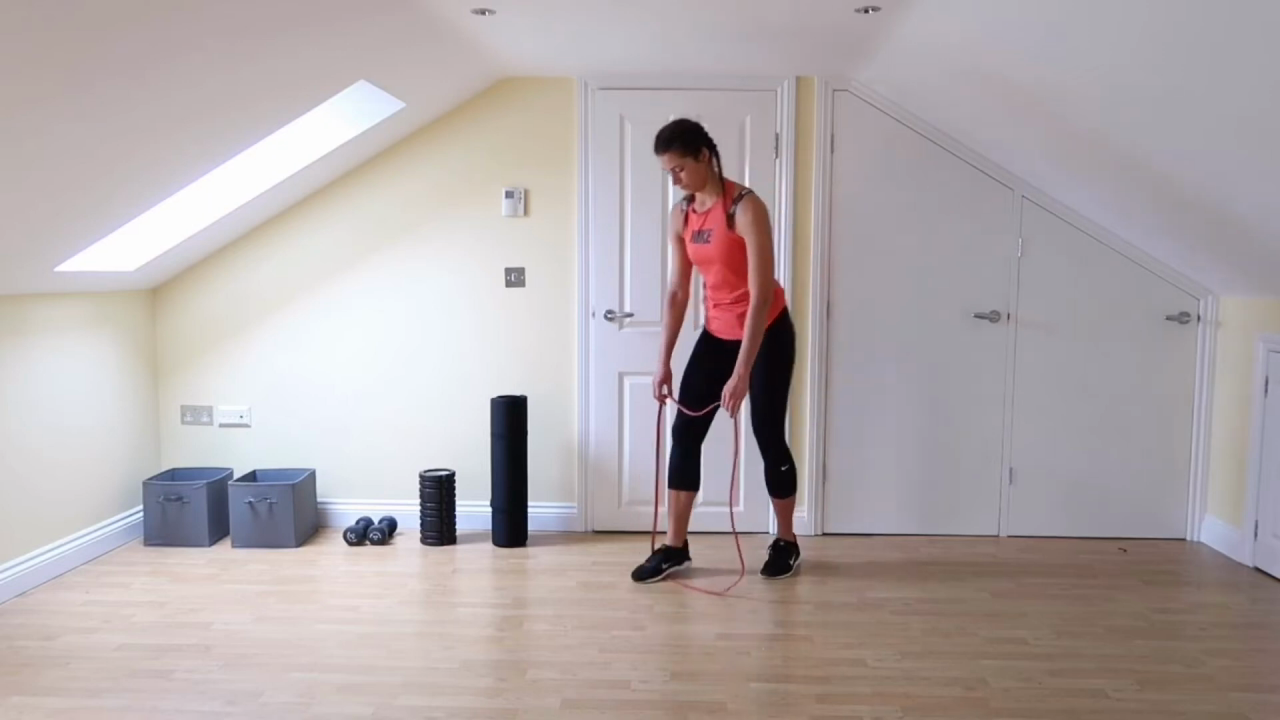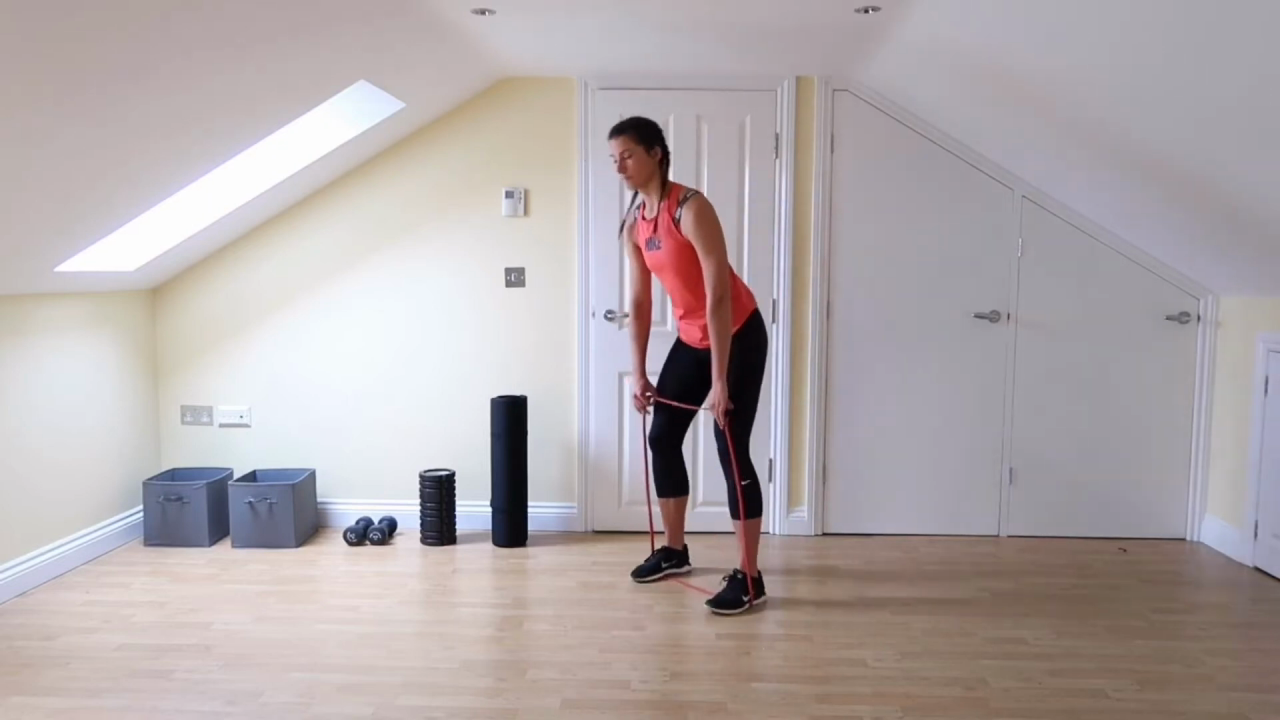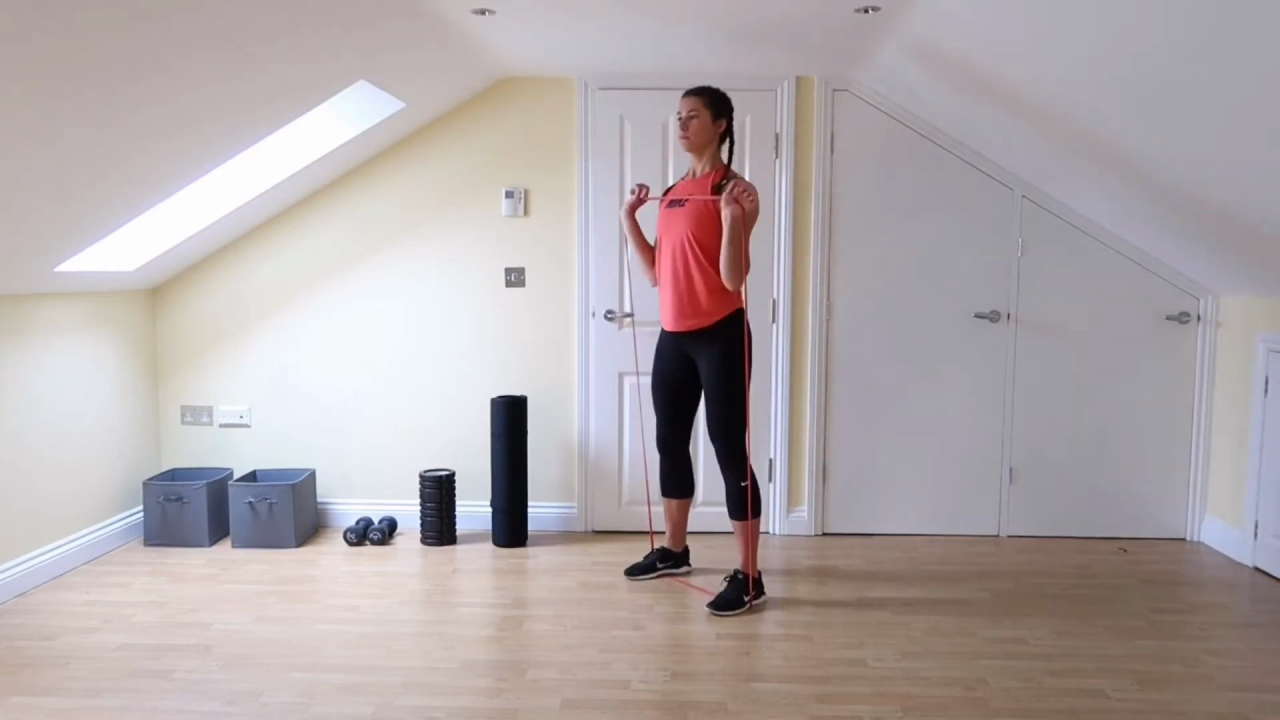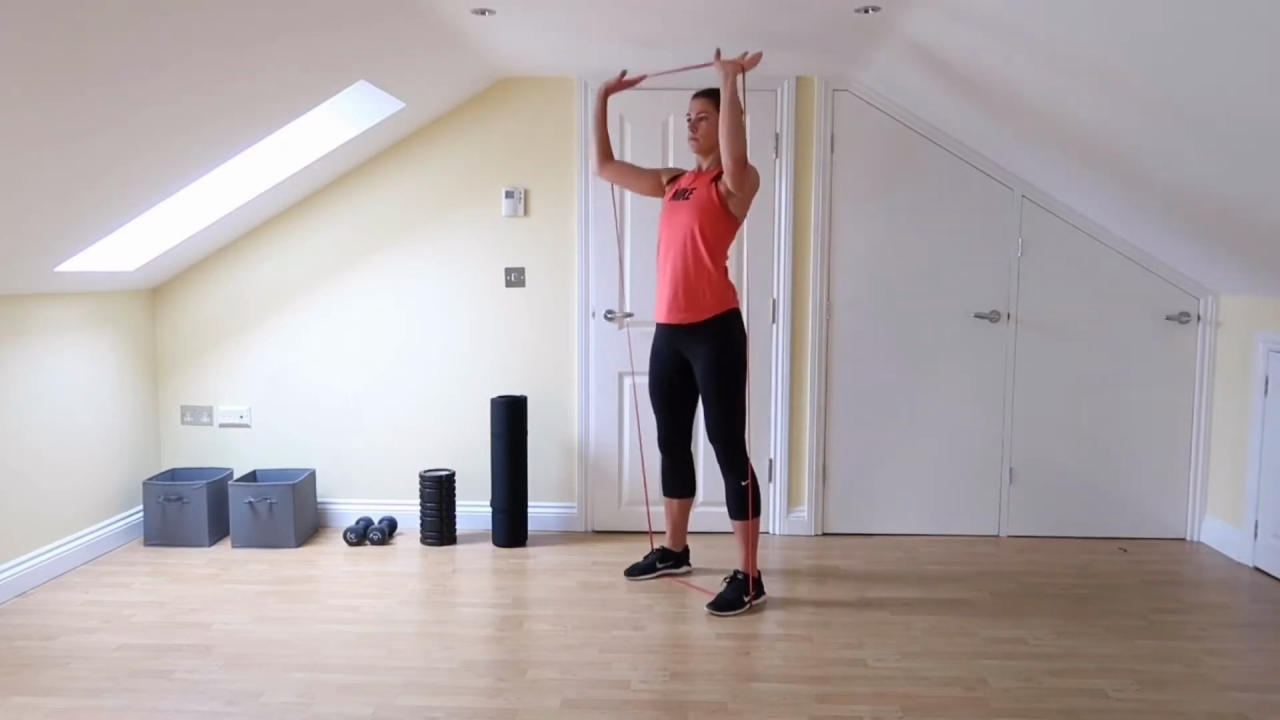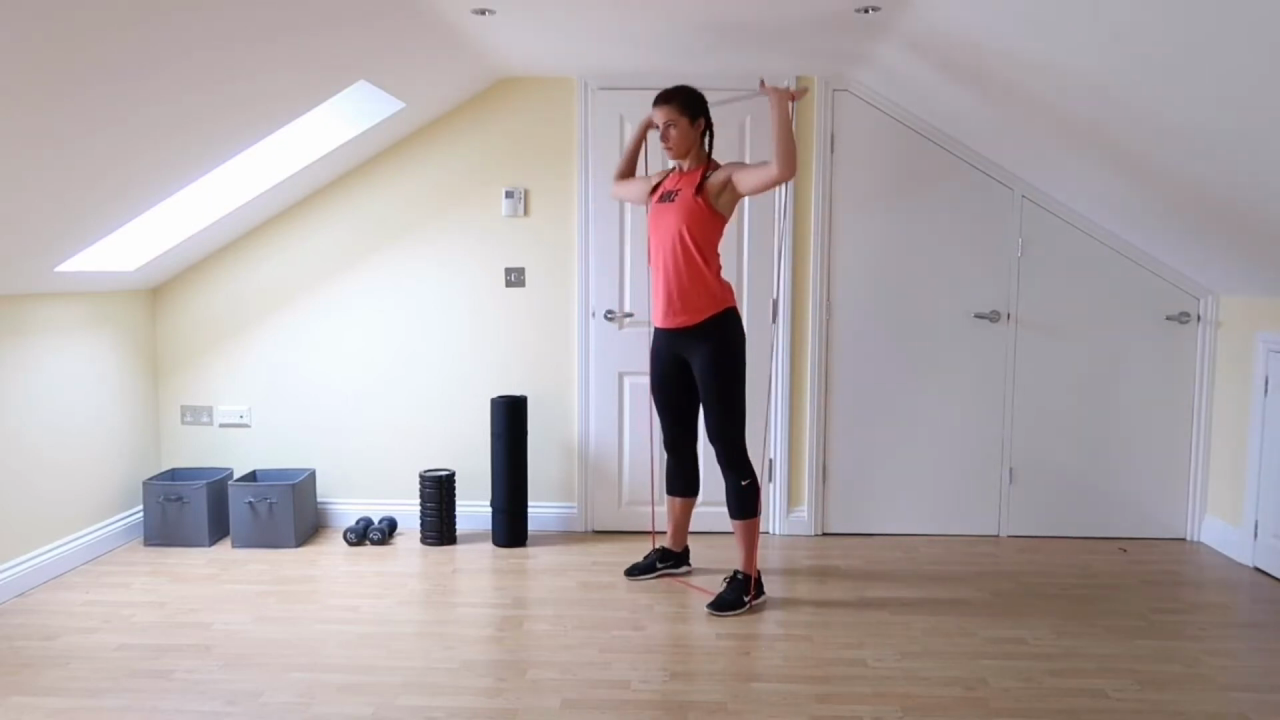
dt=1s
person 1, frame 1
left shoulder: (746, 208)
right shoulder: (681, 215)
left elbow: (761, 296)
right elbow: (677, 293)
left wrist: (742, 374)
right wrist: (664, 362)
left hip: (767, 332)
right hip: (716, 332)
left knee: (768, 435)
right knee: (685, 431)
left ankle: (786, 541)
right ankle: (675, 546)
person 1, frame 2
left shoulder: (692, 208)
right shoulder: (634, 221)
left elbow: (719, 297)
right elbow: (640, 300)
left wrist: (720, 381)
right wrist: (639, 372)
left hip: (737, 335)
right hip: (690, 339)
left knee: (730, 449)
right knee: (662, 437)
left ankle: (749, 576)
right ankle: (674, 549)
person 1, frame 3
left shoulder: (735, 189)
right shoulder: (673, 192)
left elbow: (733, 279)
left wrist: (733, 219)
right wrist: (628, 217)
left hip: (719, 336)
right hip: (673, 336)
left knee: (729, 450)
right knee: (670, 442)
left ankle: (748, 577)
right ankle: (673, 550)
person 1, frame 4
left shoulder: (738, 182)
right shoulder: (672, 182)
left elbow: (735, 161)
right elbow: (604, 167)
left wrist: (731, 83)
right wrist: (603, 99)
left hip: (715, 330)
right hip: (669, 330)
left knee: (728, 448)
right knee: (672, 442)
left ankle: (749, 577)
right ankle: (674, 549)
person 1, frame 5
left shoulder: (722, 179)
right shoulder: (661, 182)
left elbow: (782, 169)
right elbow: (618, 185)
left wrist: (779, 106)
right wrist: (641, 128)
left hip: (712, 331)
right hip: (667, 333)
left knee: (728, 448)
right knee: (677, 444)
left ankle: (748, 576)
right ankle: (674, 549)
